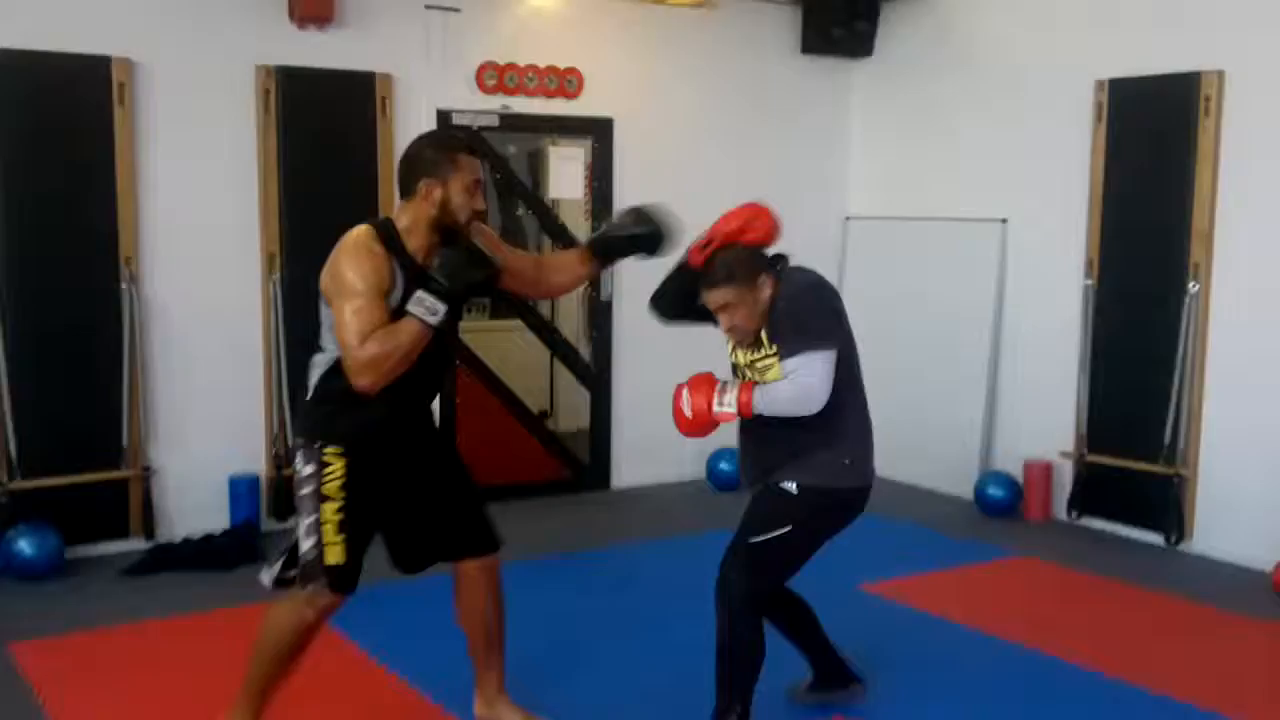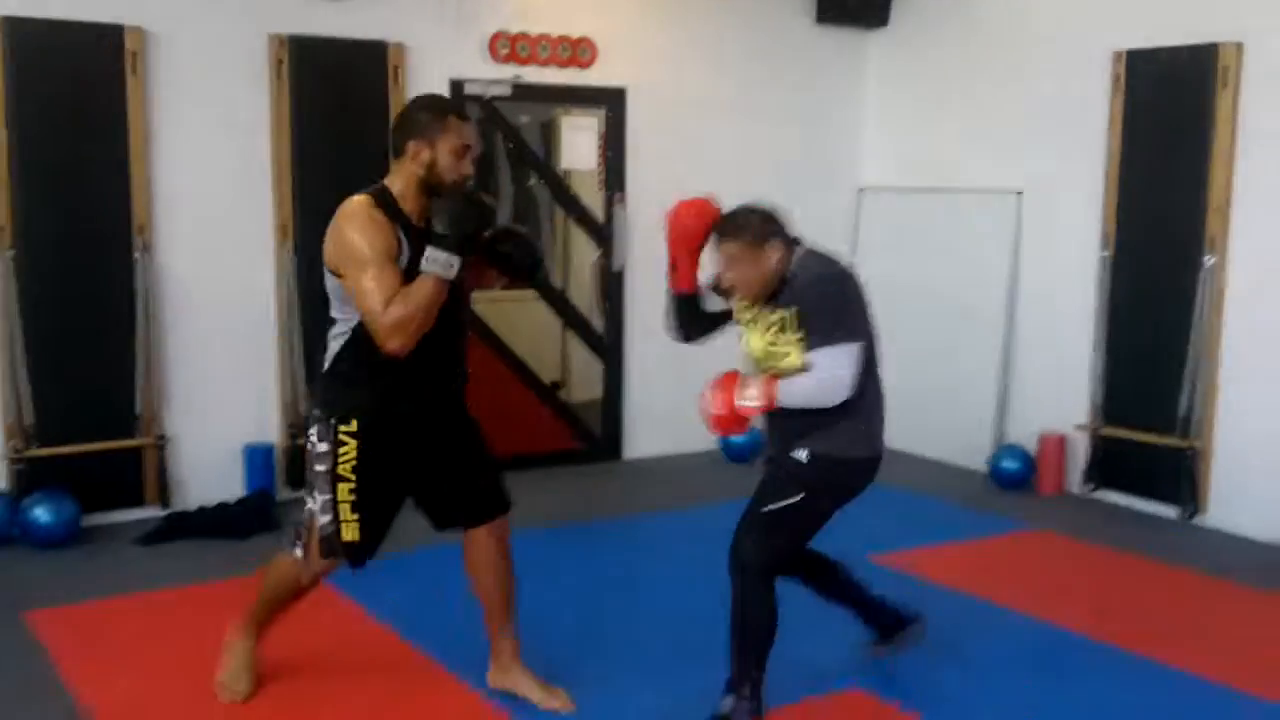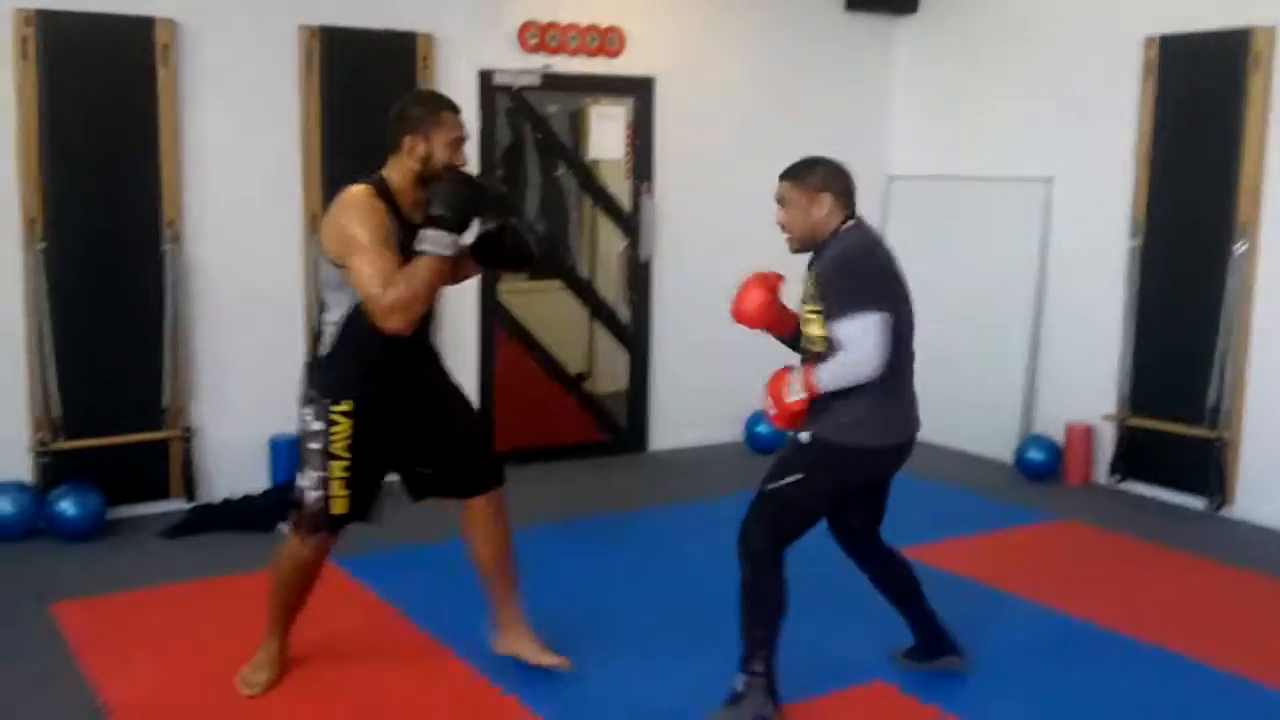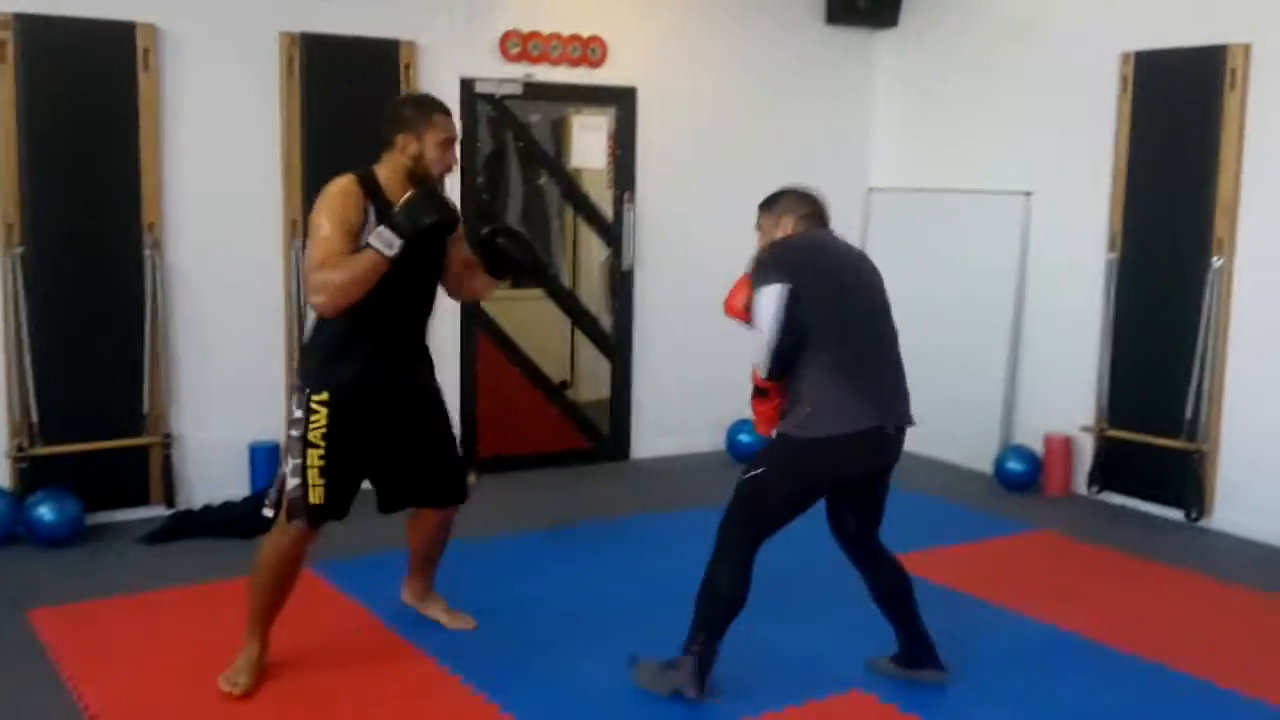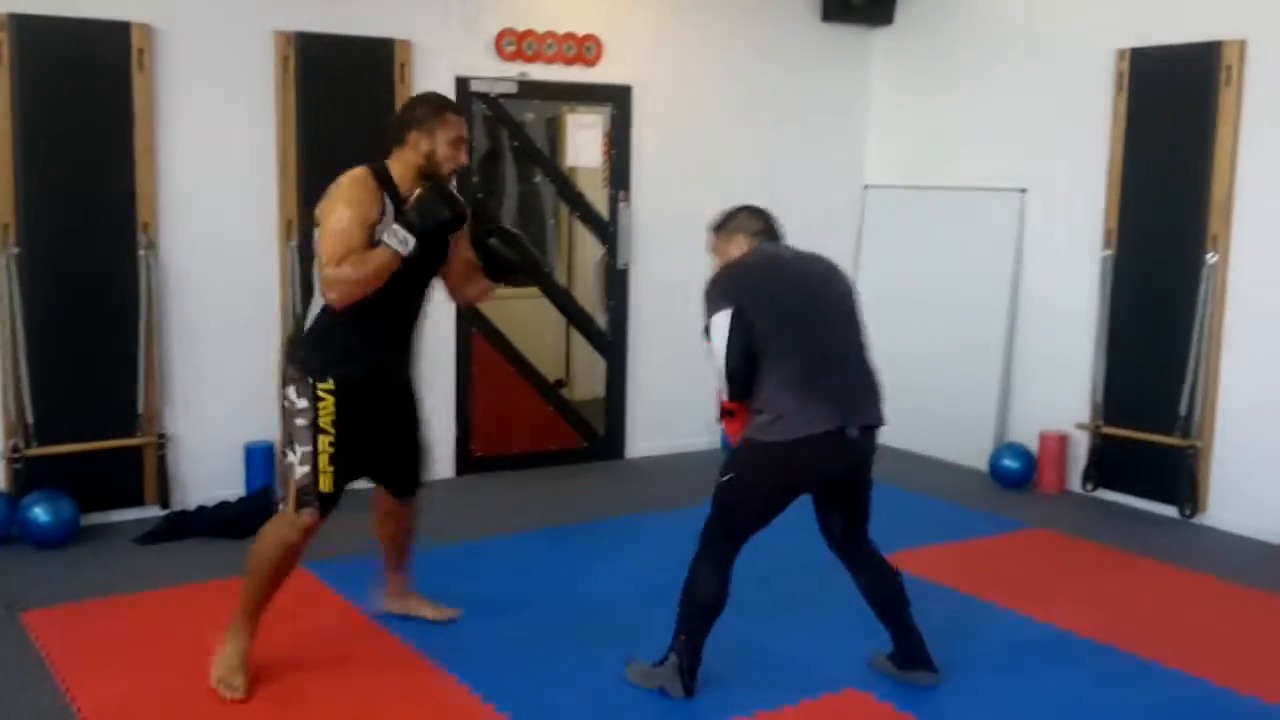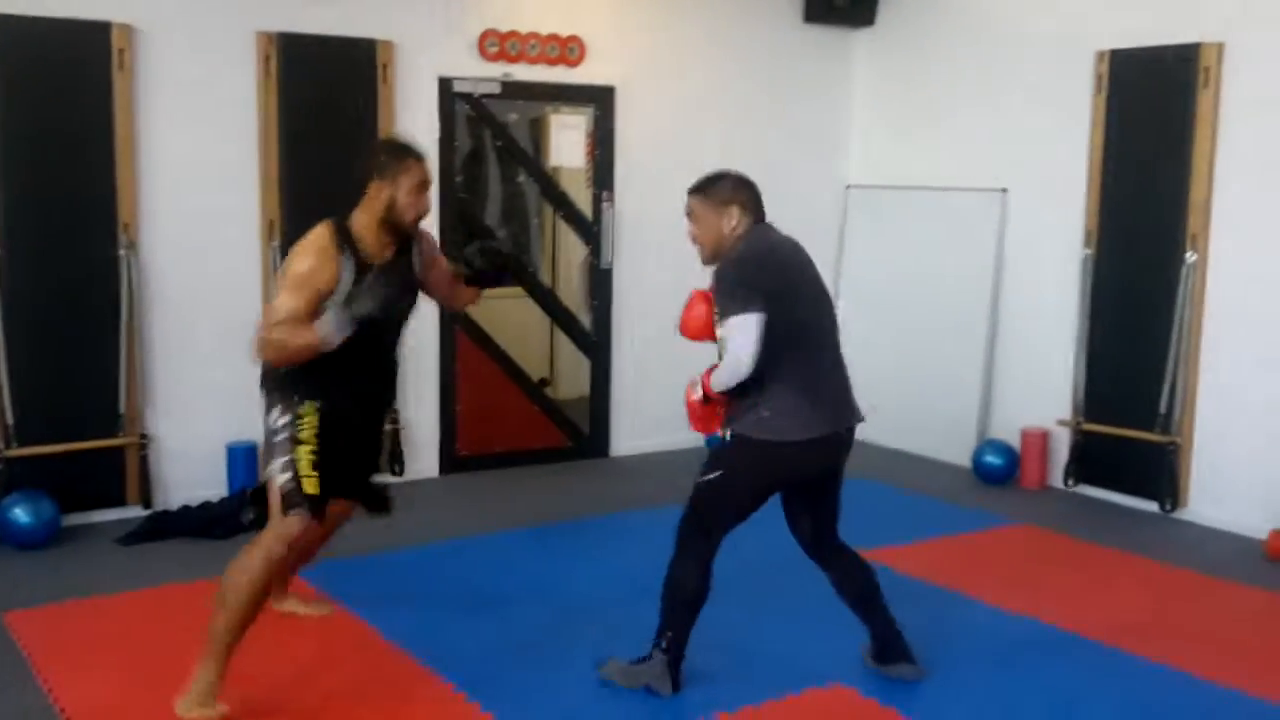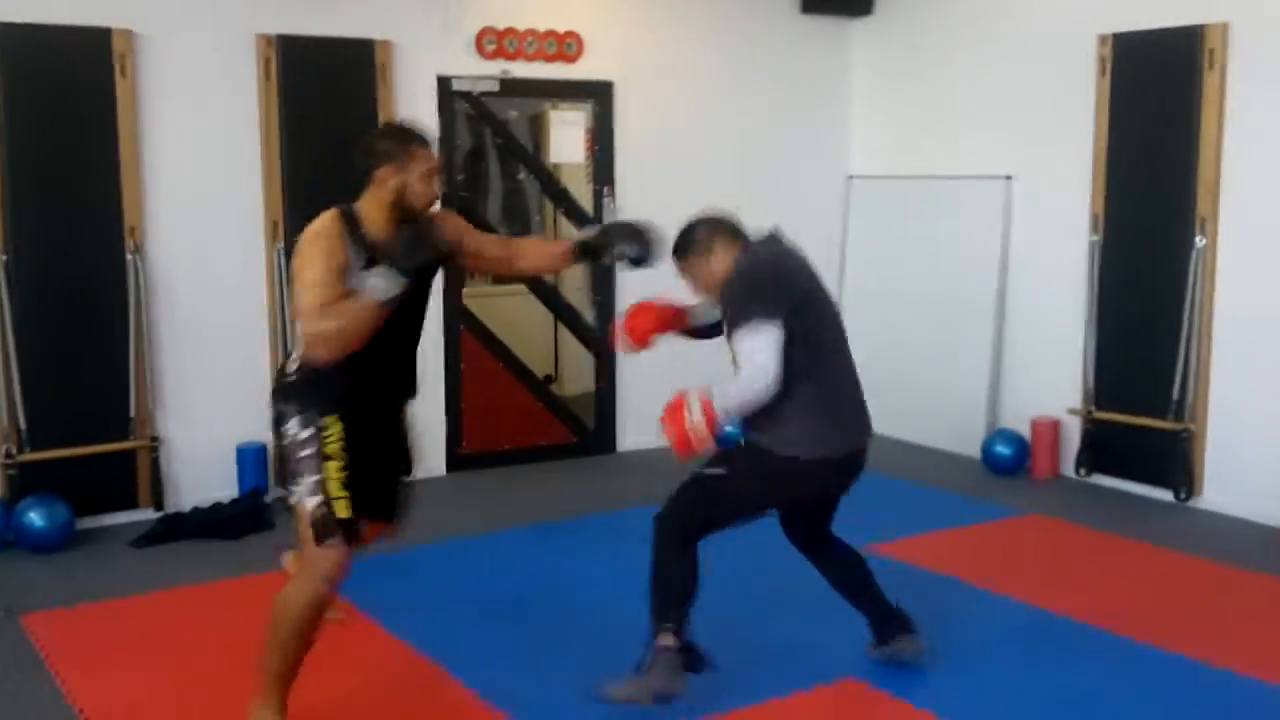
dt=0.2s
person 1, frame 1
left shoulder: (468, 244)
right shoulder: (361, 254)
left elbow: (541, 278)
right elbow: (366, 372)
left wrist: (608, 246)
right wrist: (435, 296)
left hip: (414, 436)
right hip: (342, 445)
left knee: (478, 561)
right knee: (316, 595)
person 1, frame 2
left shoulder: (435, 212)
right shoulder: (364, 223)
right elbow: (396, 333)
left wrist: (498, 254)
right wrist: (445, 248)
left hip: (433, 399)
right hip: (358, 413)
left knee: (487, 523)
right knee: (321, 554)
left ankle: (508, 665)
right ankle: (246, 638)
person 1, frame 3
left shoulder: (437, 199)
right shoulder: (360, 211)
right elbow: (395, 312)
left wrist: (494, 248)
right wrist: (443, 233)
left hip: (417, 379)
right hip: (348, 392)
left knee: (485, 488)
right knee: (315, 530)
left ankle: (510, 628)
right ankle: (275, 642)
person 1, frame 4
left shoulder: (437, 208)
right shoulder: (345, 197)
left elbow: (465, 285)
right elbow: (322, 293)
left wrist: (495, 262)
right wrist: (396, 233)
left hip: (408, 382)
right hip: (335, 388)
left knee: (439, 500)
right knee: (296, 523)
left ankle: (419, 592)
right ankle: (253, 645)
person 1, frame 5
left shoulder: (441, 203)
right shoulder: (358, 192)
left elbow: (465, 289)
right elbow: (337, 285)
left wrist: (492, 266)
right wrist: (410, 229)
left hip: (385, 371)
right hip: (326, 372)
left knee: (398, 489)
right knee: (304, 514)
left ankle: (396, 588)
right ankle: (238, 638)
person 1, frame 6
left shoulder: (415, 248)
right shoulder: (325, 249)
left elbow: (451, 287)
right elbow: (272, 345)
left wrist: (477, 281)
right wrist: (351, 316)
left hip: (361, 403)
right hip: (307, 402)
left knee: (336, 505)
right knee: (291, 528)
left ankle: (275, 586)
person 1, frame 7
left shoulder: (432, 227)
right shoulder: (326, 238)
left elbow: (514, 255)
right elbow: (319, 345)
left wrist: (591, 243)
right wrist: (388, 276)
left hip: (378, 403)
right hip: (319, 408)
left knee: (360, 520)
right knee: (329, 561)
left ankle: (299, 559)
person 2, frame 1
left shoulder: (806, 296)
right shoulder: (747, 298)
left elbow: (809, 393)
right elbow: (666, 304)
left wrist: (729, 398)
right wrist: (708, 253)
left hip: (825, 478)
right hip: (786, 475)
left knee: (738, 588)
right knee: (759, 585)
right ankle: (834, 675)
person 2, frame 2
left shoulder: (822, 285)
right shoulder: (755, 284)
left elbow: (833, 384)
right elbow: (687, 325)
left wrist: (753, 392)
right wrist: (683, 259)
left hip: (836, 451)
right hip: (804, 447)
left knee: (749, 558)
right knee: (782, 552)
right ankle: (888, 620)
person 2, frame 3
left shoulder: (849, 259)
right shoulder: (831, 255)
left elbow: (865, 360)
right elbow: (821, 344)
left wrist: (800, 385)
right wrist: (779, 322)
left hip: (848, 435)
right hip: (885, 432)
left knee: (760, 537)
right knee: (857, 537)
right ankle: (937, 645)
person 2, frame 4
left shoulder: (779, 258)
right shoulder: (859, 263)
left elbow: (774, 332)
left wrist: (768, 383)
left hip: (821, 430)
right hip: (883, 426)
left knee: (737, 537)
right knee: (860, 539)
left ankle: (691, 665)
right ankle: (919, 654)
person 2, frame 5
left shoulder: (732, 279)
right shoulder: (827, 271)
left elbow: (724, 356)
left wrist: (734, 399)
left hip: (786, 435)
right hip: (855, 428)
left knee: (718, 543)
right knee: (853, 543)
left ankle: (679, 667)
right ankle: (913, 658)
person 2, frame 6
left shoulder: (740, 264)
right shoulder: (784, 253)
left elbow: (742, 361)
left wrist: (707, 385)
right wrist: (720, 322)
left hip: (773, 433)
right hip: (831, 428)
left knee: (698, 537)
right knee: (820, 539)
left ankle: (661, 665)
right ankle: (892, 649)
person 2, frame 7
left shoulder: (756, 278)
right shoulder: (776, 257)
left elbow: (761, 372)
right elbow: (734, 321)
left wrist: (705, 411)
right wrist: (670, 319)
left hip: (794, 449)
right hip: (843, 443)
left knee: (675, 524)
right knee: (813, 538)
left ankle: (666, 659)
right ankle: (895, 630)
